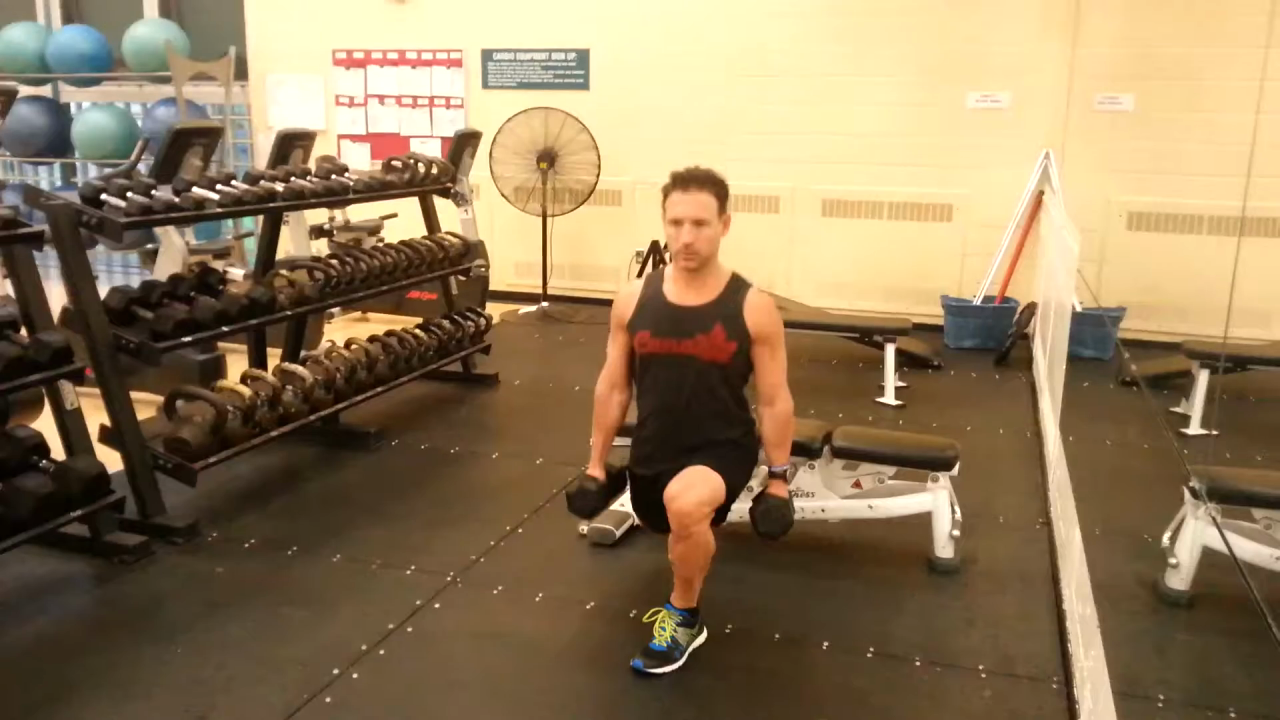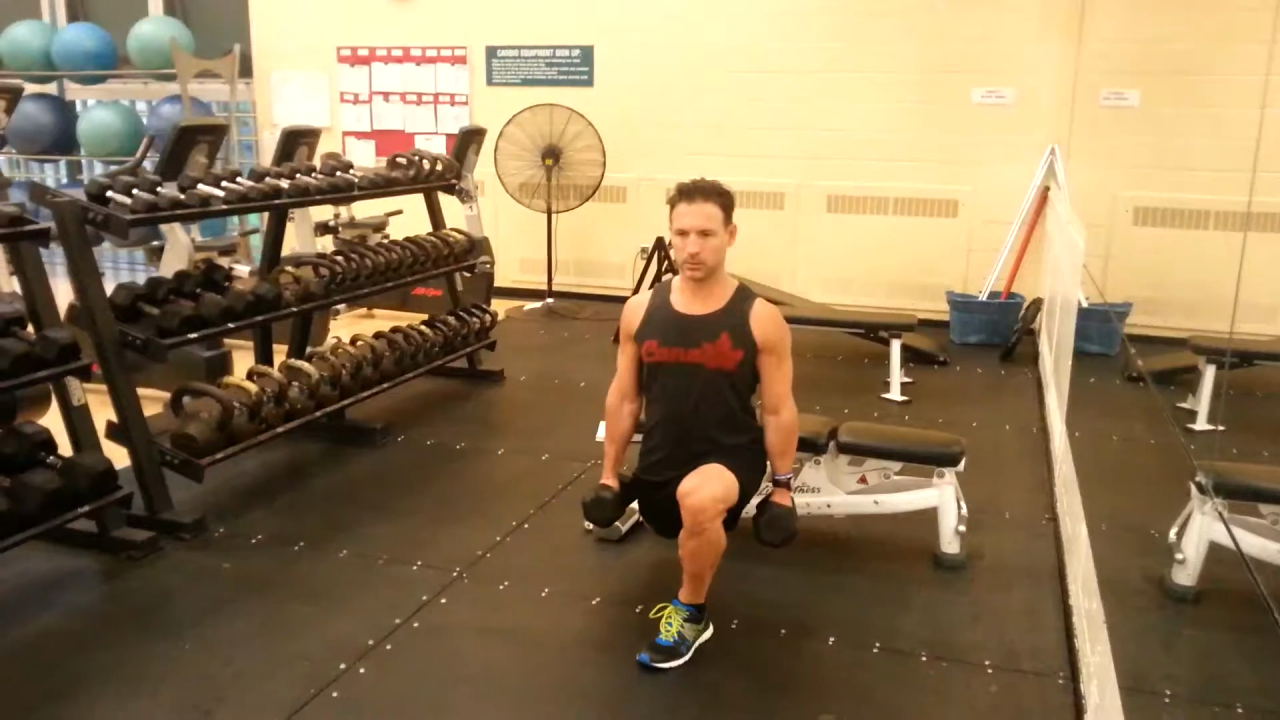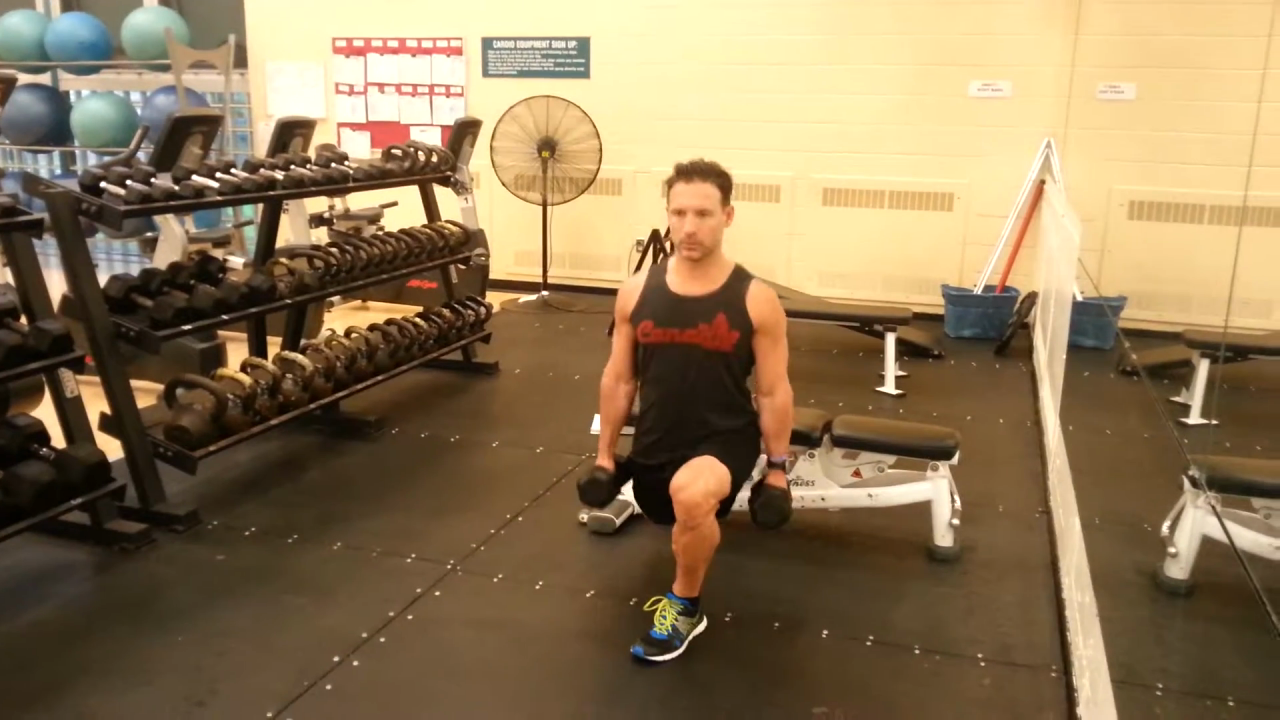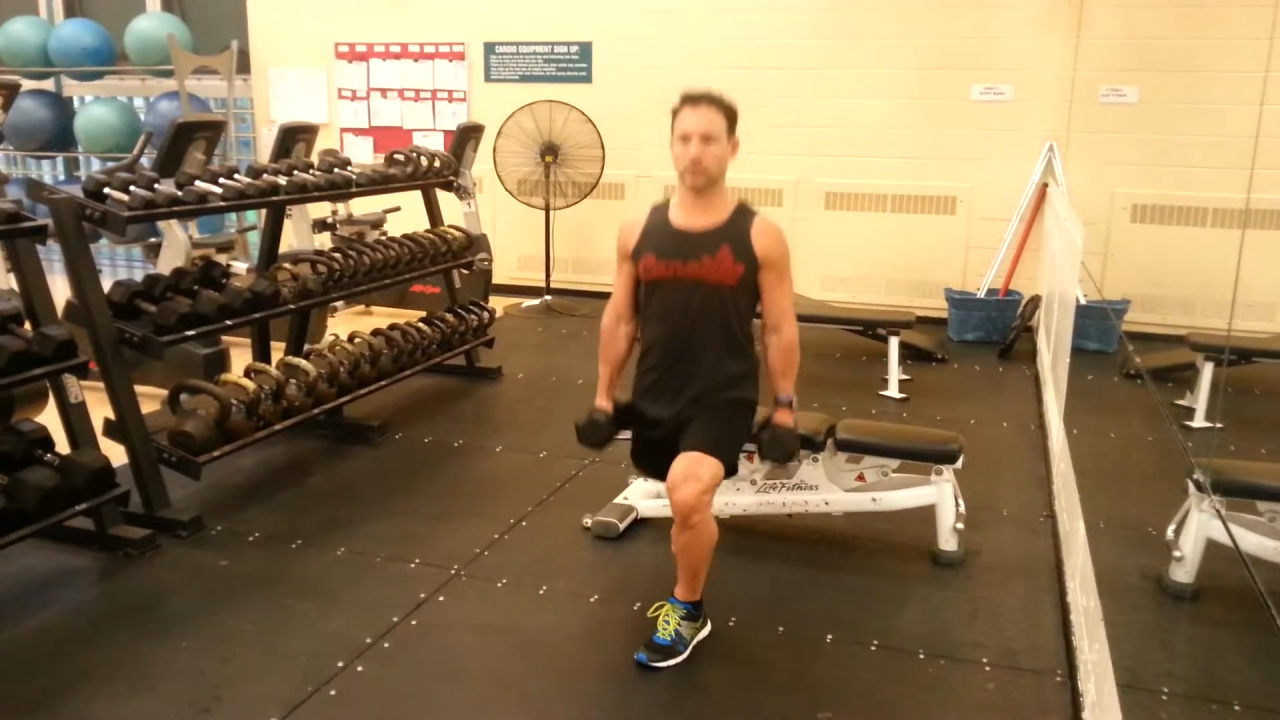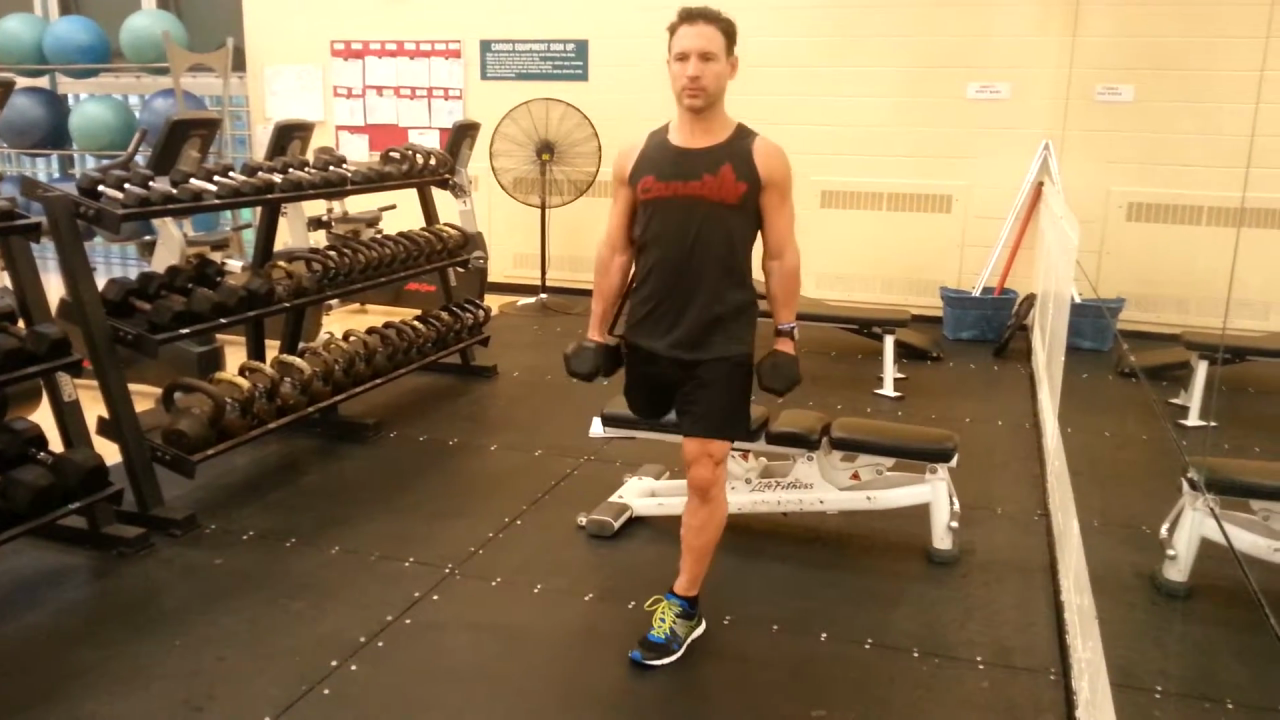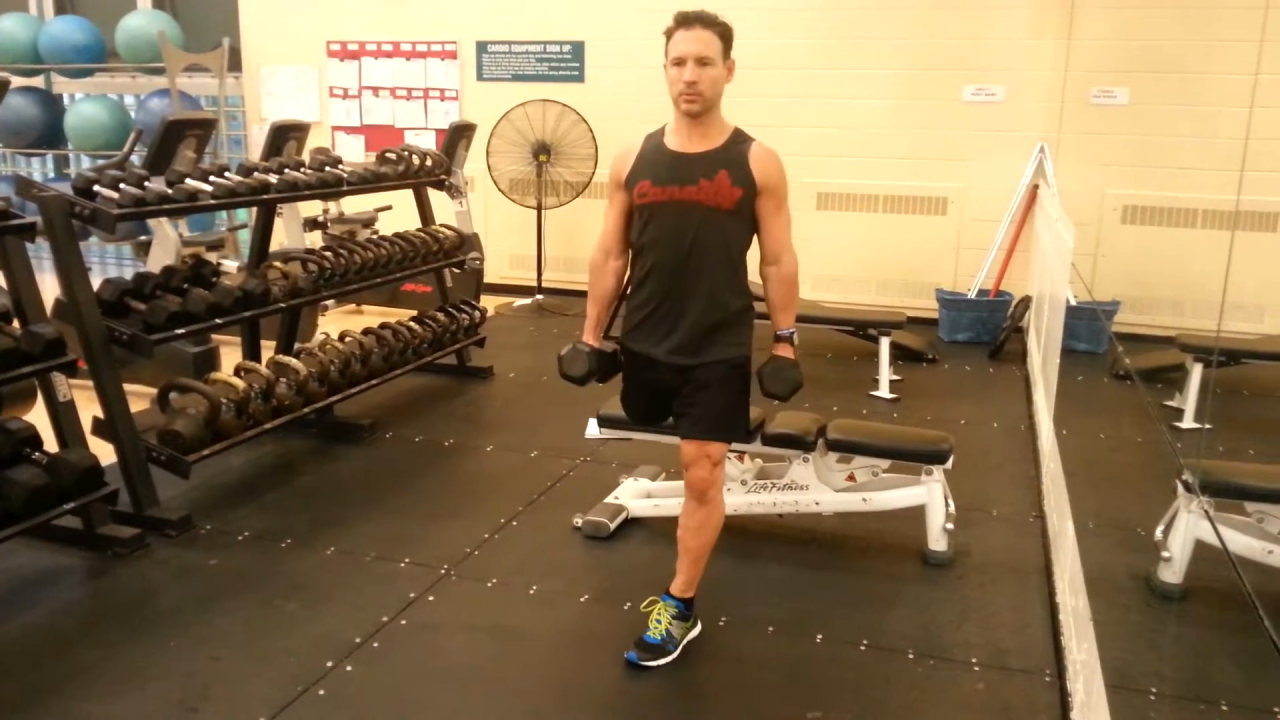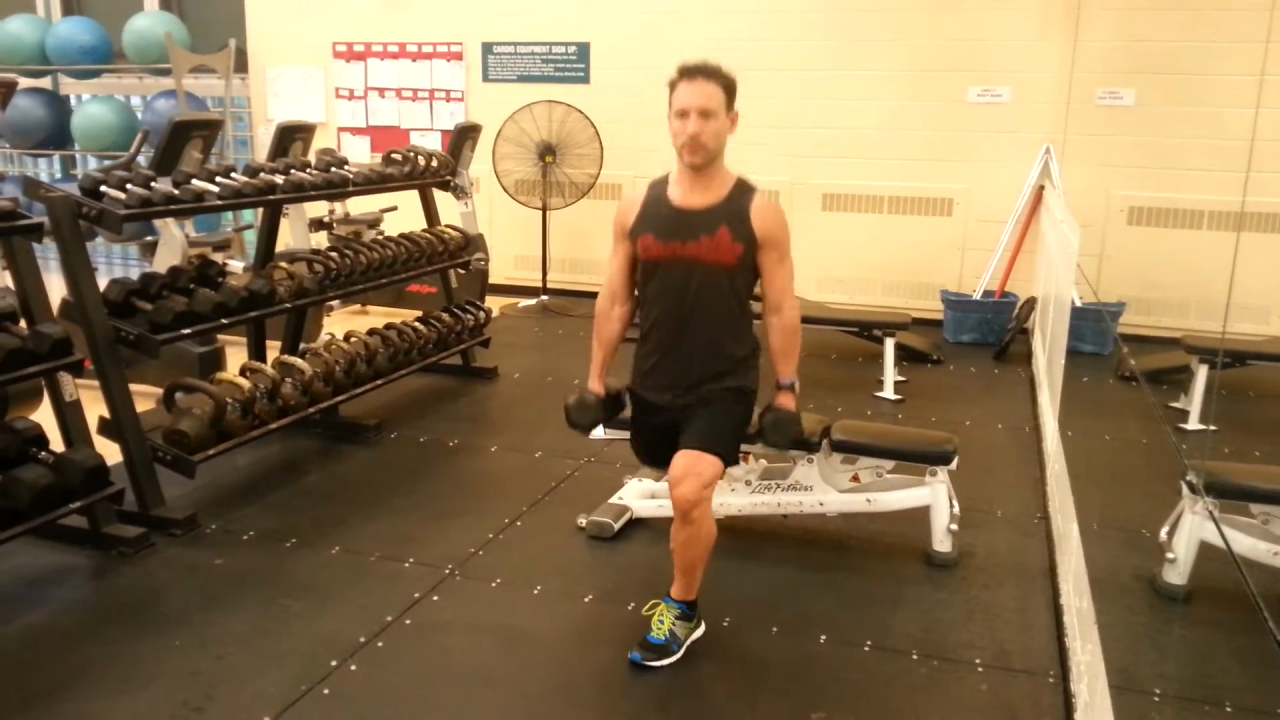
dt=0.3s
person 1, frame 1
left shoulder: (754, 309)
right shoulder: (633, 300)
left elbow: (775, 401)
right elbow: (613, 387)
left wrist: (778, 477)
right wrist: (596, 461)
left hip: (722, 446)
right hip: (652, 450)
left knee: (684, 505)
left ankle: (684, 617)
person 1, frame 2
left shoulder: (760, 319)
right shoulder: (640, 310)
left elbow: (779, 411)
right elbow: (623, 397)
left wrist: (782, 485)
right wrist: (609, 471)
left hip: (731, 453)
right hip: (660, 457)
left knee: (698, 500)
left ankle: (691, 614)
person 1, frame 3
left shoulder: (756, 301)
right shoulder: (636, 292)
left elbow: (774, 393)
right elbow: (619, 379)
left wrist: (776, 467)
right wrist: (605, 451)
left hip: (725, 438)
right hip: (654, 442)
left knee: (690, 495)
left ankle: (684, 607)
person 1, frame 4
left shoulder: (759, 234)
right shoulder: (639, 229)
left elbow: (780, 328)
right elbow: (620, 319)
left wrist: (783, 405)
right wrist: (604, 392)
left hip: (723, 395)
right hip: (655, 394)
left knee: (688, 498)
right knee: (669, 480)
left ankle: (688, 611)
person 1, frame 5
left shoulder: (761, 157)
right shoulder: (636, 156)
left elbow: (782, 255)
right elbow: (616, 251)
left wrist: (784, 334)
right wrist: (597, 327)
left hip: (720, 344)
right hip: (648, 336)
left knee: (703, 475)
right knee: (690, 449)
left ankle: (684, 606)
person 1, frame 6
left shoulder: (756, 162)
right shoulder: (633, 160)
left elbow: (779, 261)
right elbow: (610, 255)
left wrist: (784, 340)
right wrist: (592, 331)
left hip: (718, 347)
right hip: (645, 340)
left knee: (701, 477)
right knee: (686, 453)
left ankle: (679, 608)
person 1, frame 7
left shoulder: (758, 213)
right shoulder: (637, 207)
left elbow: (781, 309)
right elbow: (615, 300)
left wrist: (786, 389)
right wrist: (597, 375)
left hip: (723, 382)
right hip: (654, 380)
left knee: (688, 493)
right knee: (672, 472)
left ankle: (682, 610)
